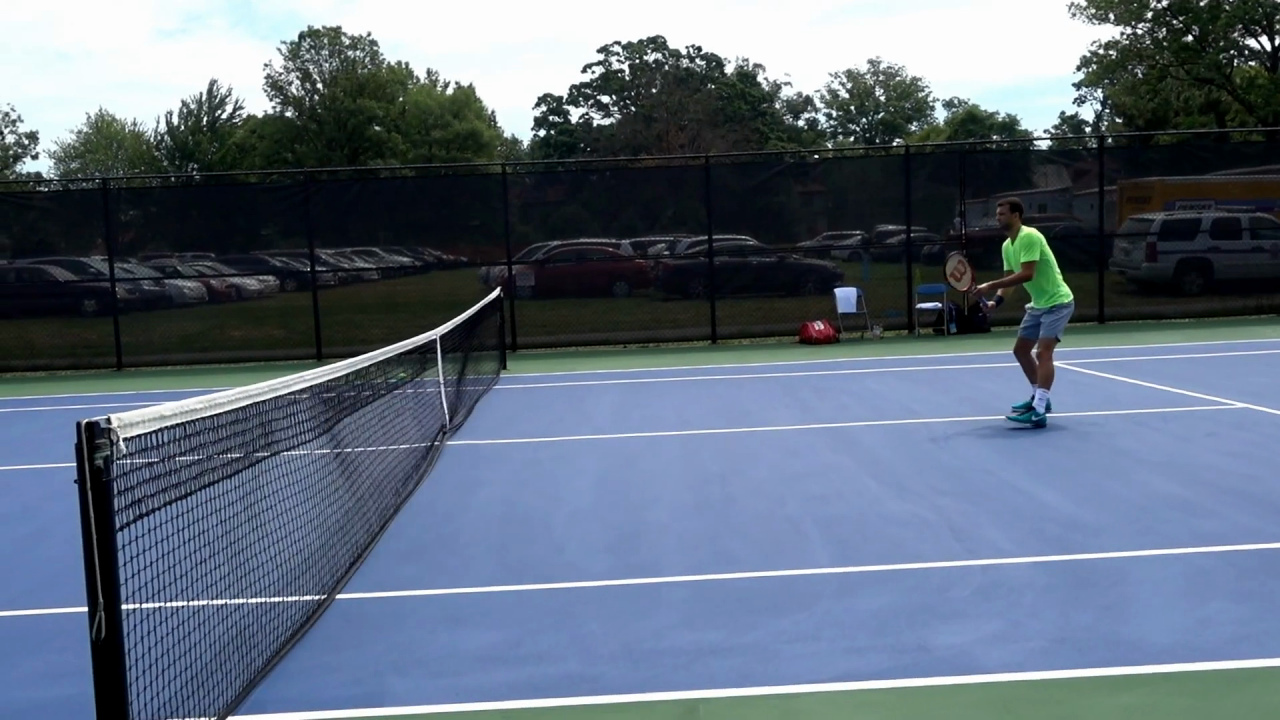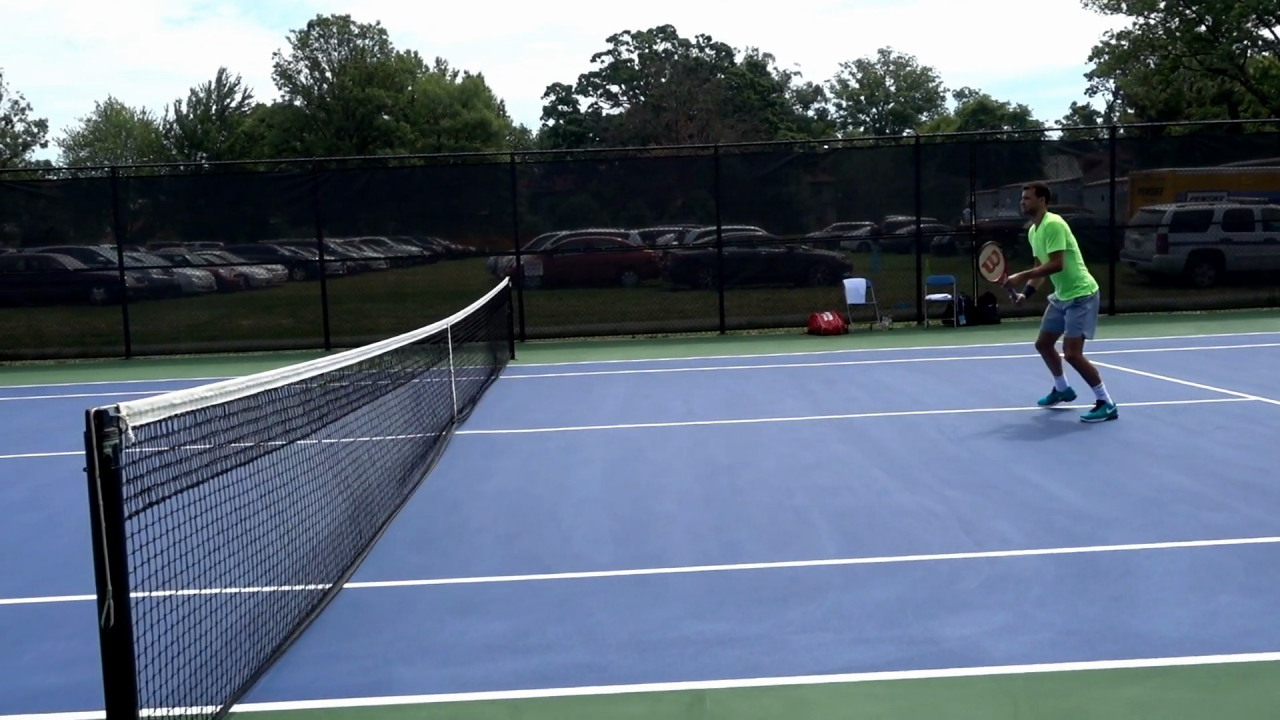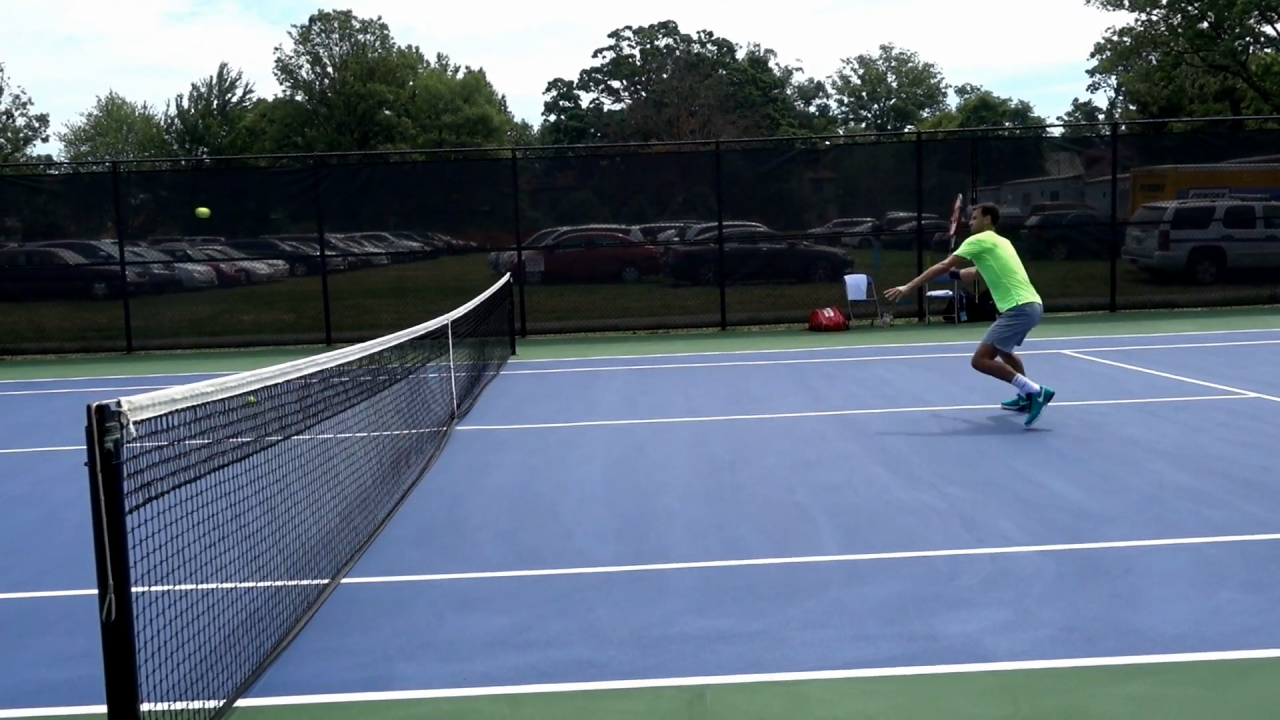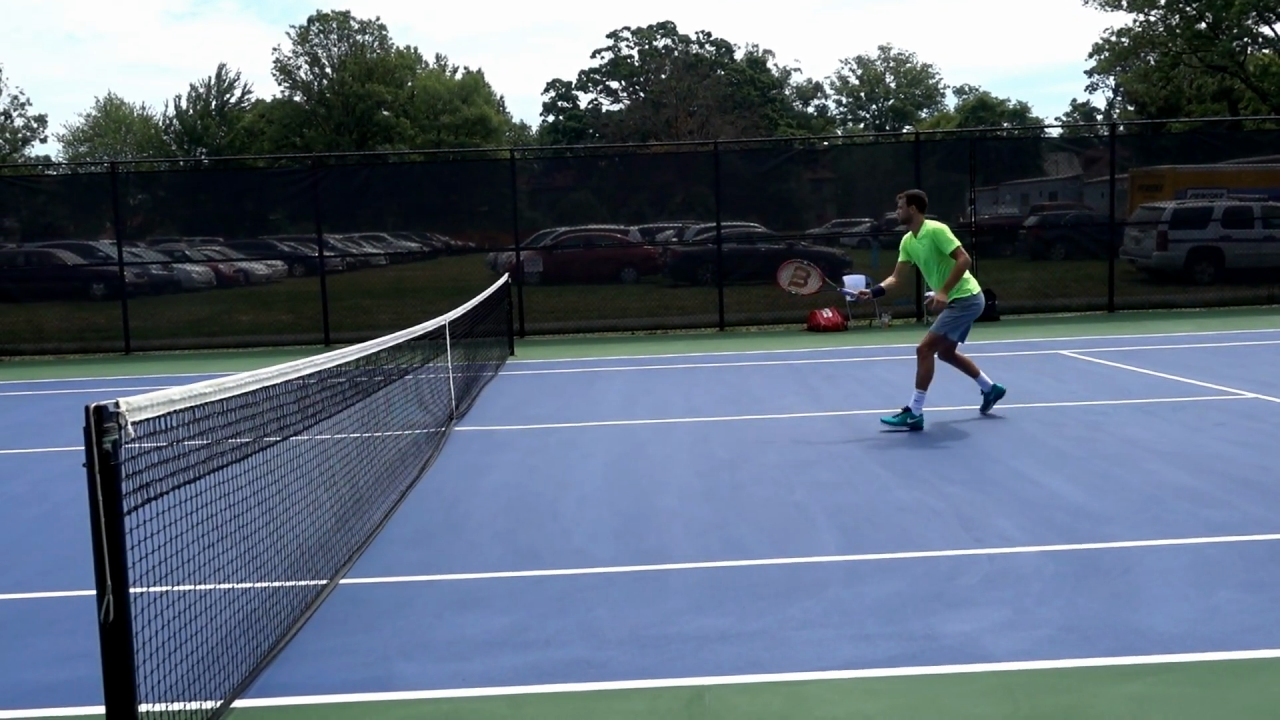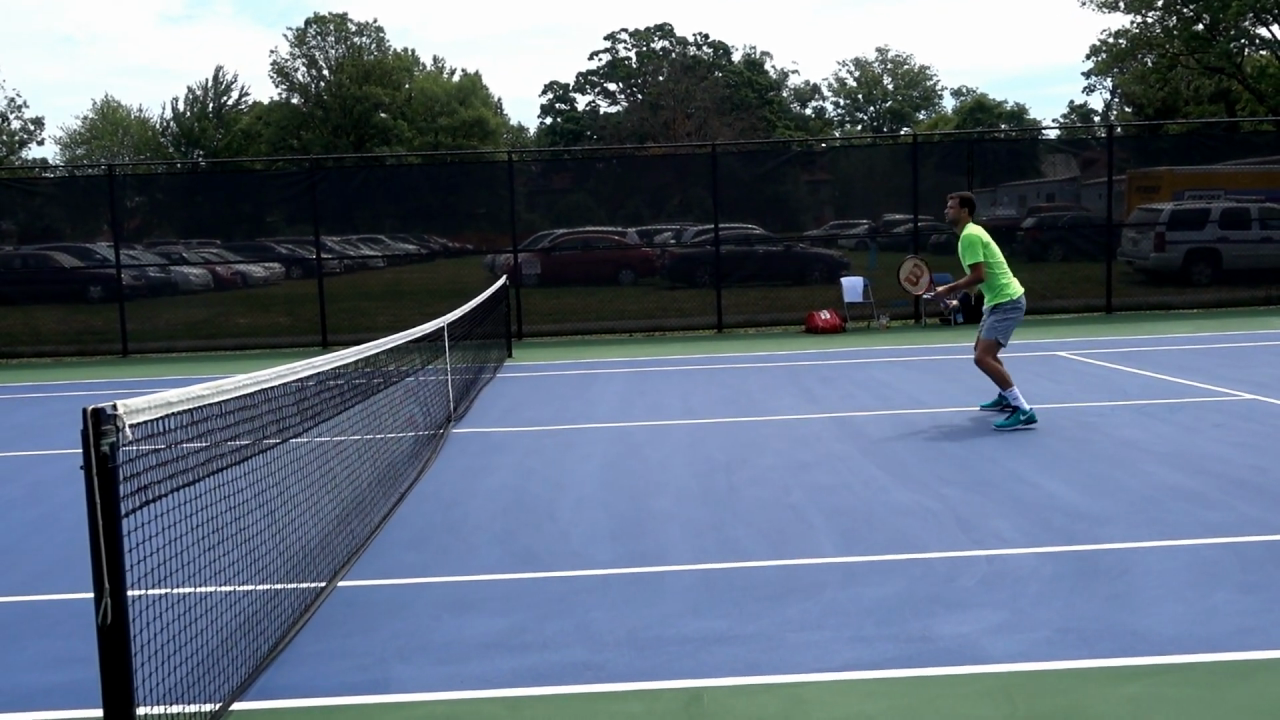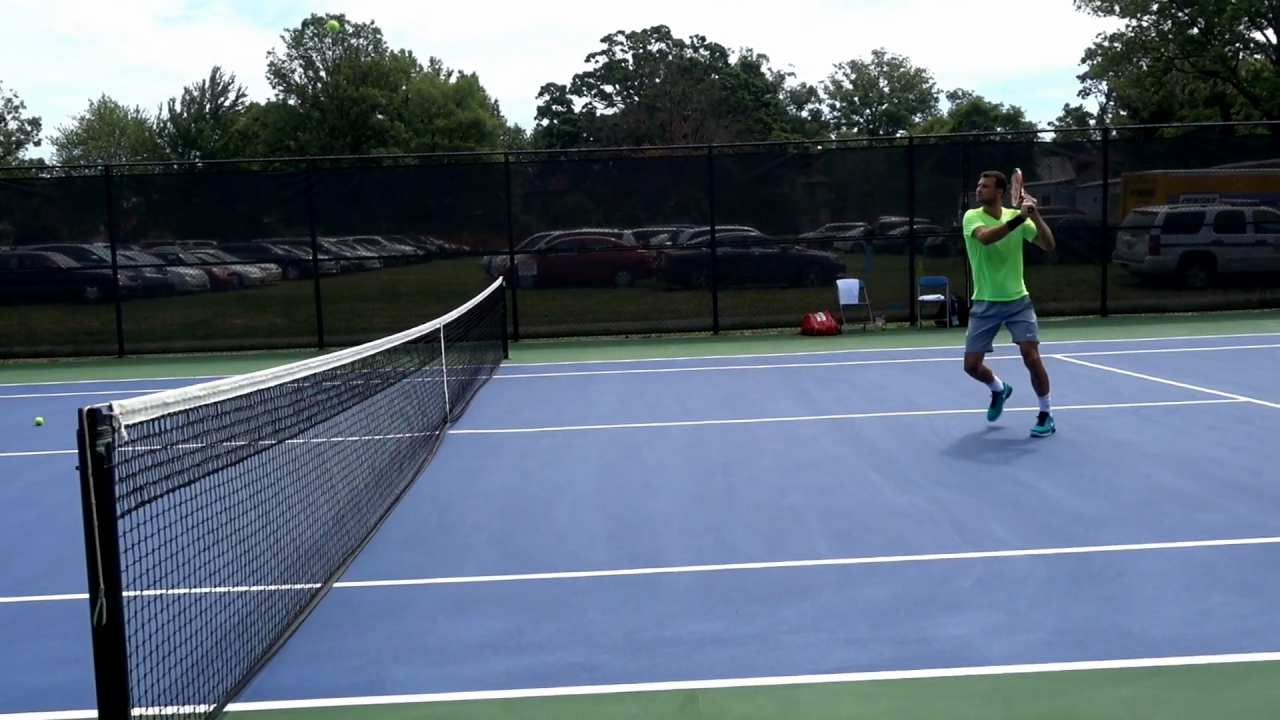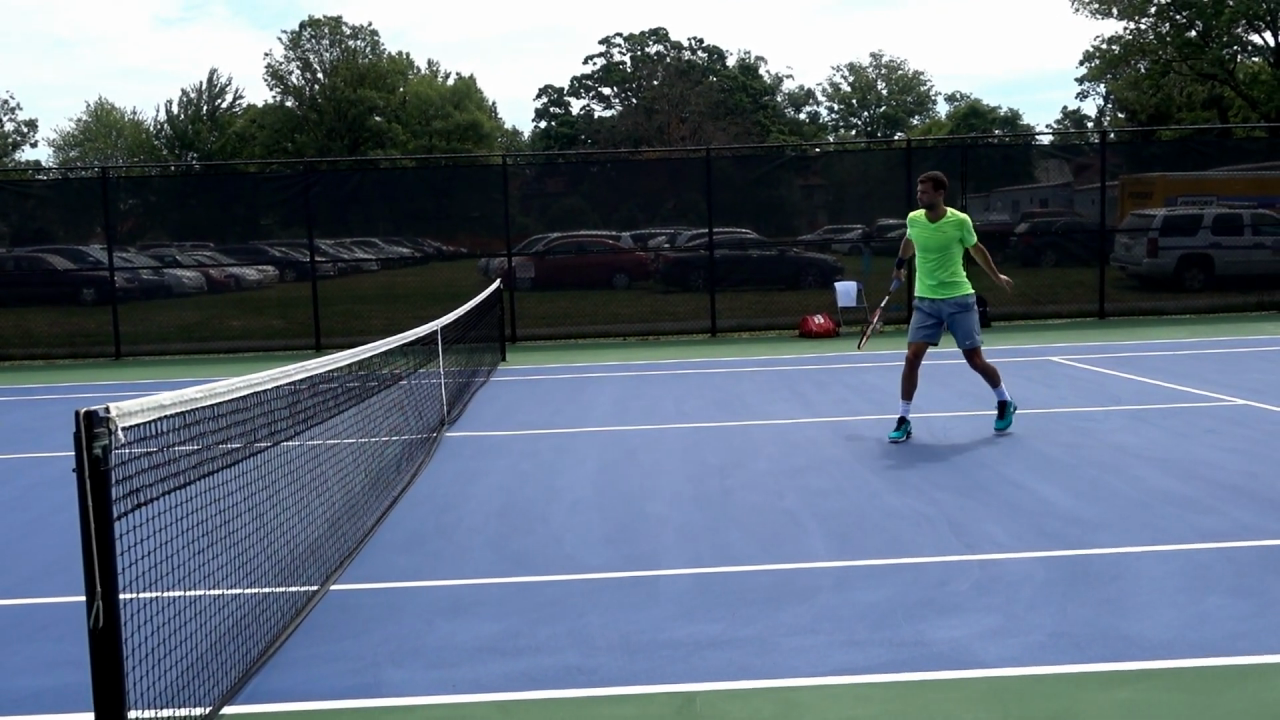
dt=0.7s
person 1, frame 1
left shoulder: (1029, 236)
right shoulder: (1007, 246)
left elbow: (1027, 275)
right elbow: (1011, 278)
left wrist: (990, 286)
right wrist: (996, 301)
left hip: (1058, 302)
right hip: (1040, 305)
left knee: (1043, 353)
right knee: (1020, 350)
left ankle: (1038, 412)
right ankle: (1040, 399)
person 1, frame 2
left shoulder: (1053, 223)
right shoulder: (1032, 230)
left elbow: (1056, 265)
right elbow: (1040, 267)
left wrist: (1020, 277)
right wrist: (1025, 292)
left hip: (1082, 296)
right hip: (1061, 296)
left knee: (1072, 353)
right knee: (1043, 344)
left ankle: (1106, 403)
right ankle: (1062, 389)
person 1, frame 3
left shoulder: (979, 240)
right shoulder: (1000, 242)
left elbow: (943, 266)
left wrist: (909, 287)
right wrist: (954, 272)
left hip: (1020, 309)
right hip: (1031, 306)
left knee: (980, 360)
right knee: (1001, 350)
left ankle: (1035, 392)
right ankle: (1026, 397)
person 1, frame 4
left shoulder: (936, 229)
right shoulder: (907, 241)
left elbow: (964, 260)
right elbow: (896, 278)
left wrist: (943, 291)
right wrist: (874, 291)
left hip: (967, 298)
right hip: (959, 300)
left knee: (924, 349)
right knee: (946, 353)
left ankle: (914, 413)
right ankle: (990, 388)
person 1, frame 5
left shoulder: (970, 235)
right shoulder: (967, 235)
left elbow: (978, 276)
left wrist: (949, 289)
right wrist: (957, 296)
left hip: (1007, 302)
right hip: (999, 302)
left knee: (982, 358)
right knee: (982, 351)
left ankle: (1023, 410)
right ankle: (1007, 397)
person 1, frame 6
left shoulder: (1017, 217)
right shoulder: (972, 216)
left elbow: (1049, 245)
right elbow: (986, 237)
left wrist: (1035, 215)
right wrist: (1018, 218)
left hip: (1017, 300)
right hip: (985, 303)
left knee: (1031, 357)
right knee: (971, 365)
left ankle: (1046, 414)
right ankle: (999, 389)
person 1, frame 7
left shoulder: (961, 221)
right shoulder: (913, 219)
left elbow: (975, 248)
left wrist: (996, 276)
right wrist: (899, 266)
left hip: (959, 299)
right hip: (925, 301)
left knee: (975, 360)
right knee: (912, 358)
left ankle: (1004, 402)
right ankle: (904, 419)
